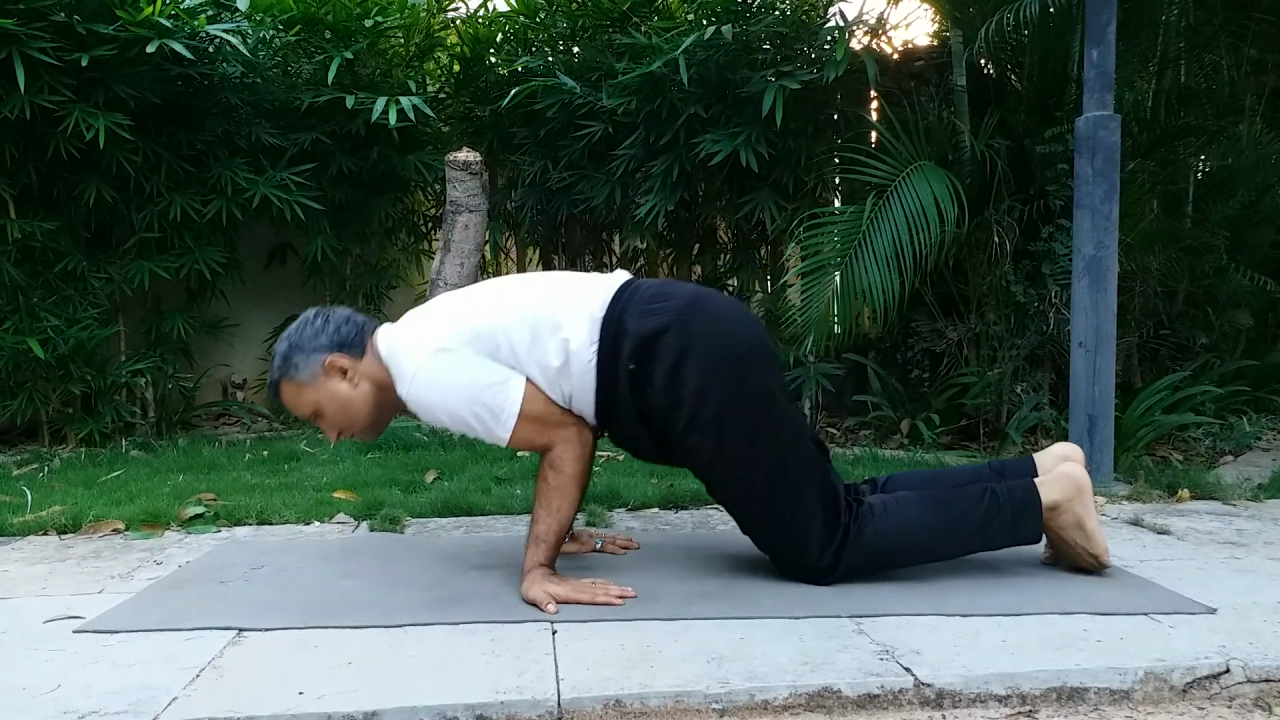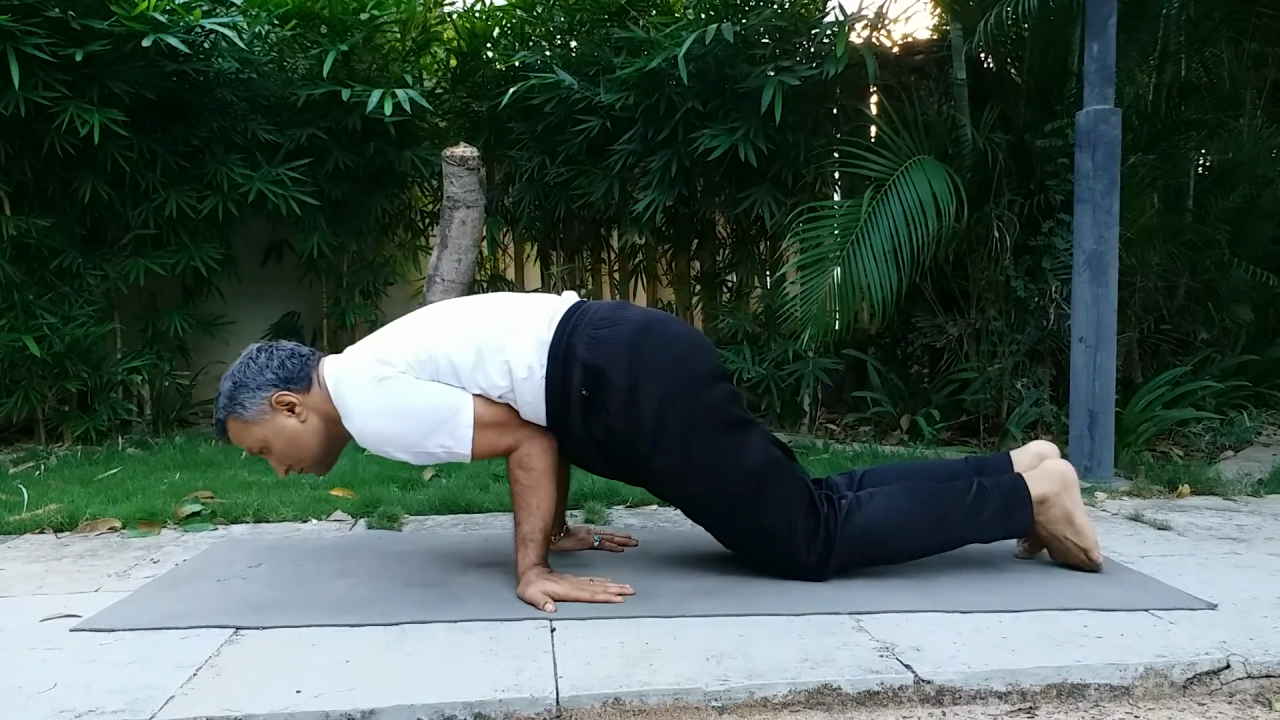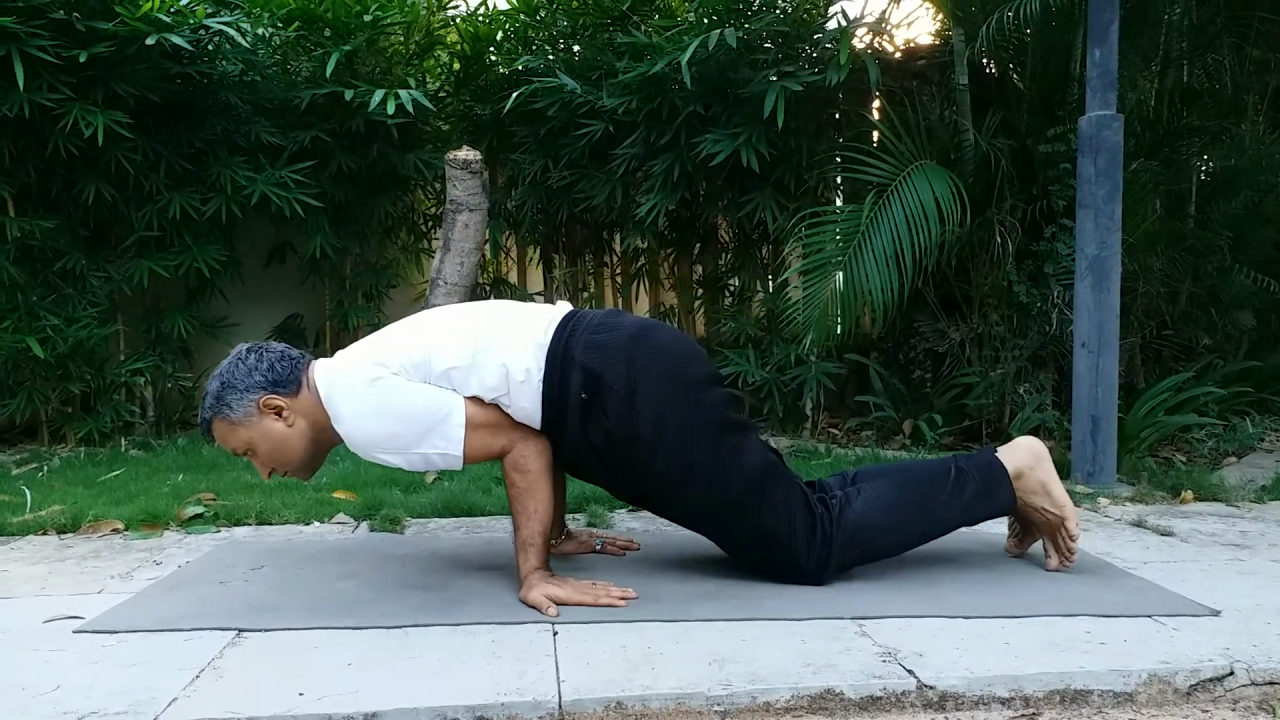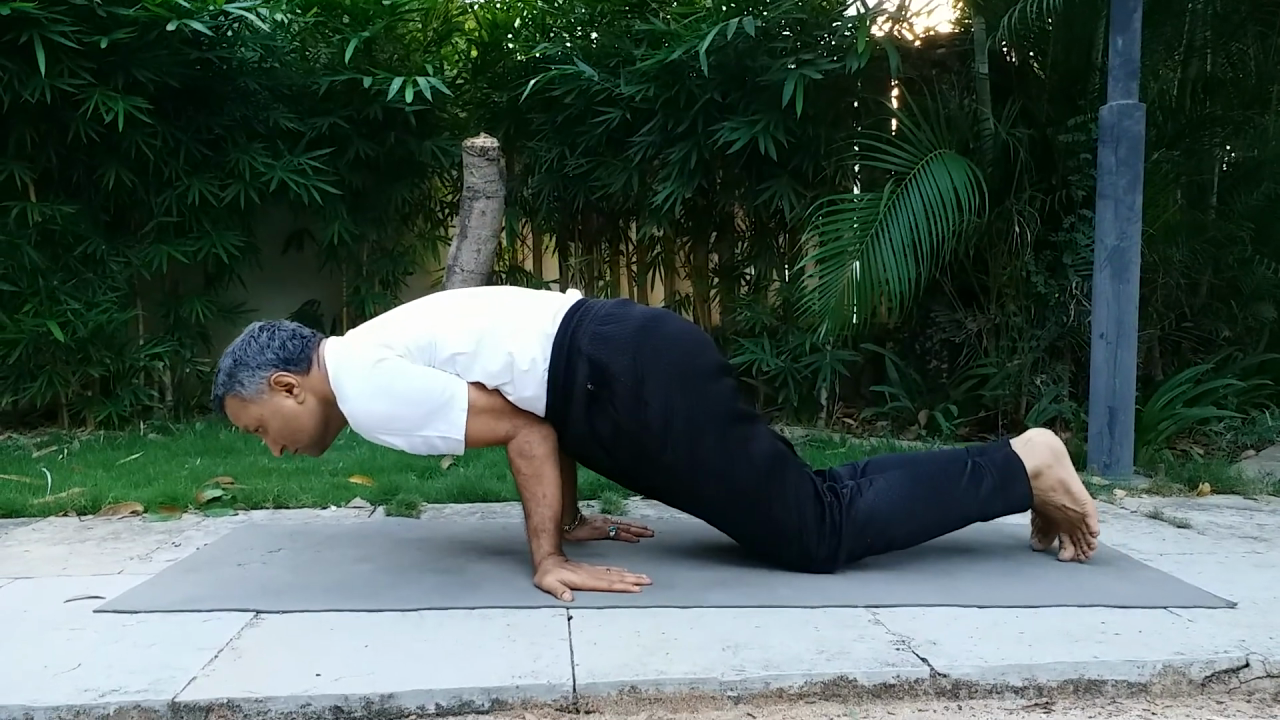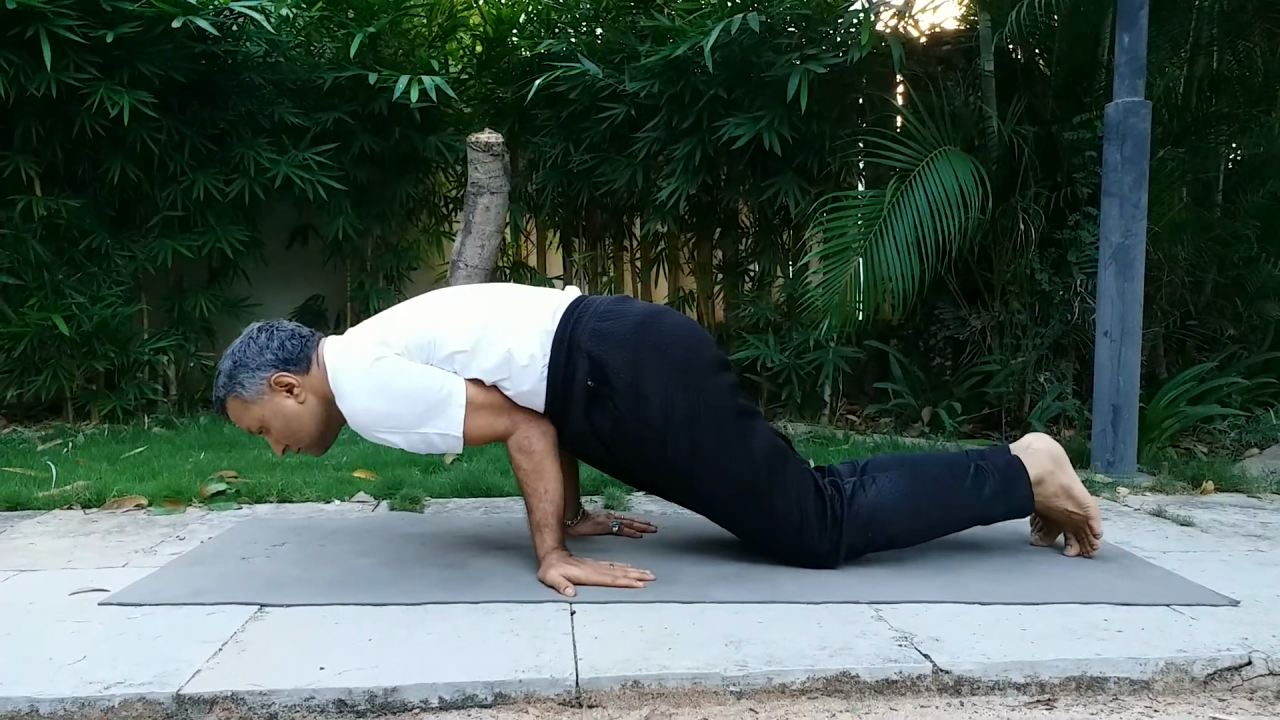
dt=0.5s
person 1, frame 1
left shoulder: (423, 370)
right shoulder: (427, 336)
left elbow: (565, 437)
right elbow: (564, 415)
left wrist: (537, 568)
right wrist: (556, 531)
left hip: (688, 359)
right hip: (697, 338)
left knee: (823, 546)
right knee: (826, 509)
left ankle: (1038, 498)
right ankle: (1037, 472)
person 1, frame 2
left shoulder: (366, 405)
right shoulder: (379, 372)
left elbow: (524, 438)
left wrist: (531, 569)
right wrist: (554, 529)
left hip: (633, 382)
right hip: (630, 360)
left knee: (813, 540)
right knee: (803, 503)
left ankle: (1026, 492)
right ankle: (1014, 469)
person 1, frame 3
left shoulder: (360, 408)
right shoulder: (368, 374)
left elbow: (519, 443)
left wrist: (534, 575)
right wrist: (551, 534)
left hip: (629, 390)
right hip: (621, 372)
left knee: (811, 544)
right knee: (797, 510)
left ankle: (1004, 473)
right ankle: (997, 472)
person 1, frame 4
left shoulder: (365, 392)
right shoulder: (379, 355)
left elbow: (523, 429)
left wrist: (547, 560)
right wrist: (567, 519)
left hip: (634, 380)
right hip: (627, 362)
left knee: (820, 530)
right knee: (802, 501)
left ankle: (1022, 467)
right ankle: (1013, 467)
person 1, frame 5
left shoulder: (363, 388)
right shoulder: (378, 354)
left elbow: (518, 426)
left wrist: (551, 556)
right wrist: (571, 514)
left hip: (632, 377)
right hip: (626, 356)
left knee: (821, 527)
right knee: (805, 497)
left ankle: (1022, 473)
right ankle: (1013, 469)
